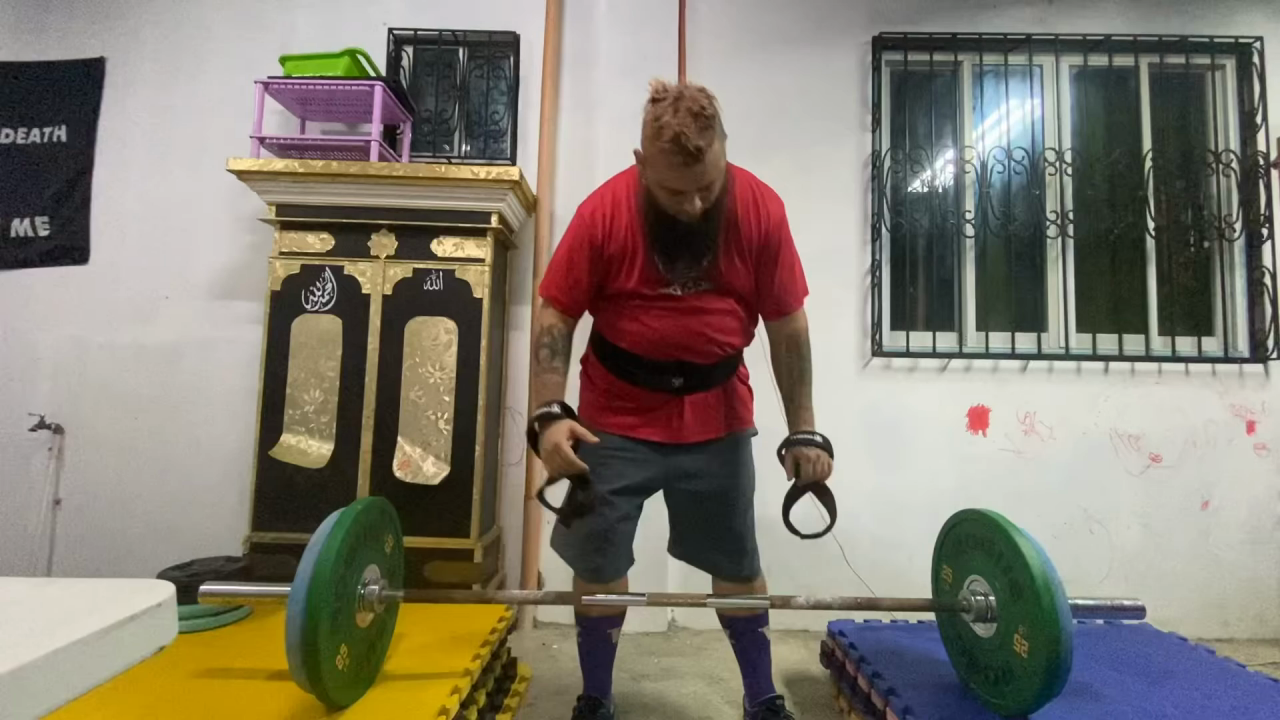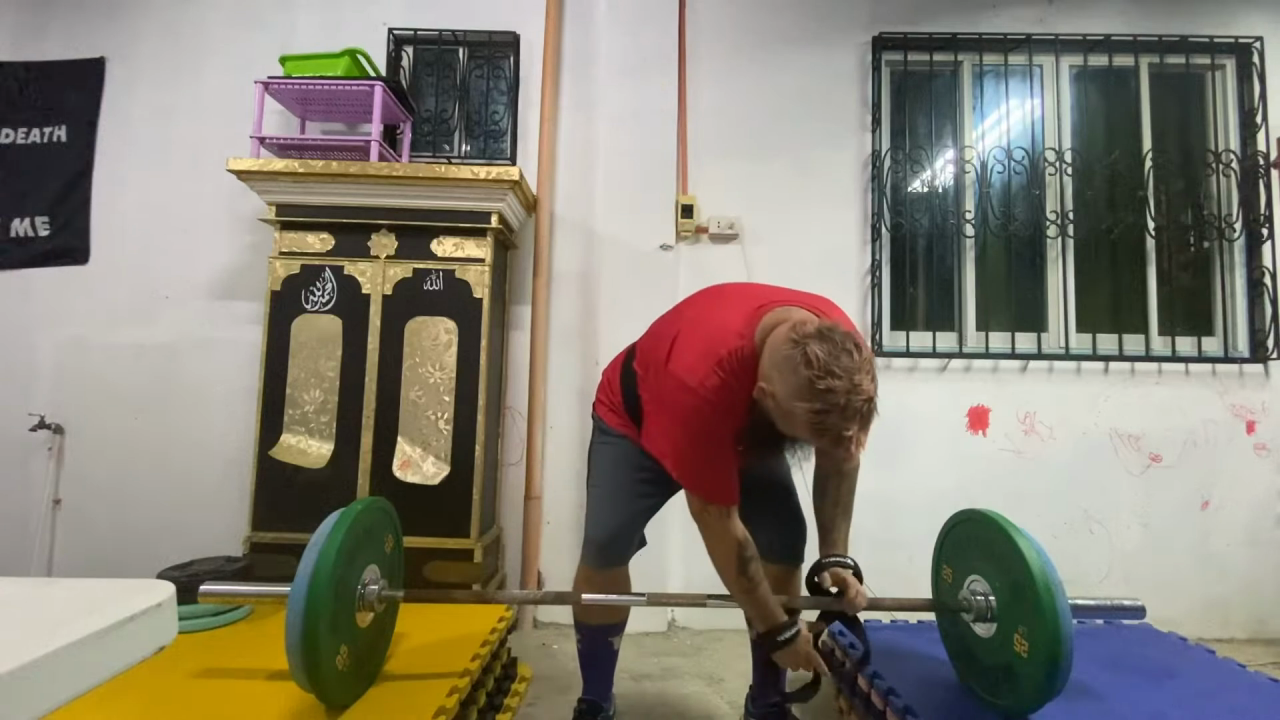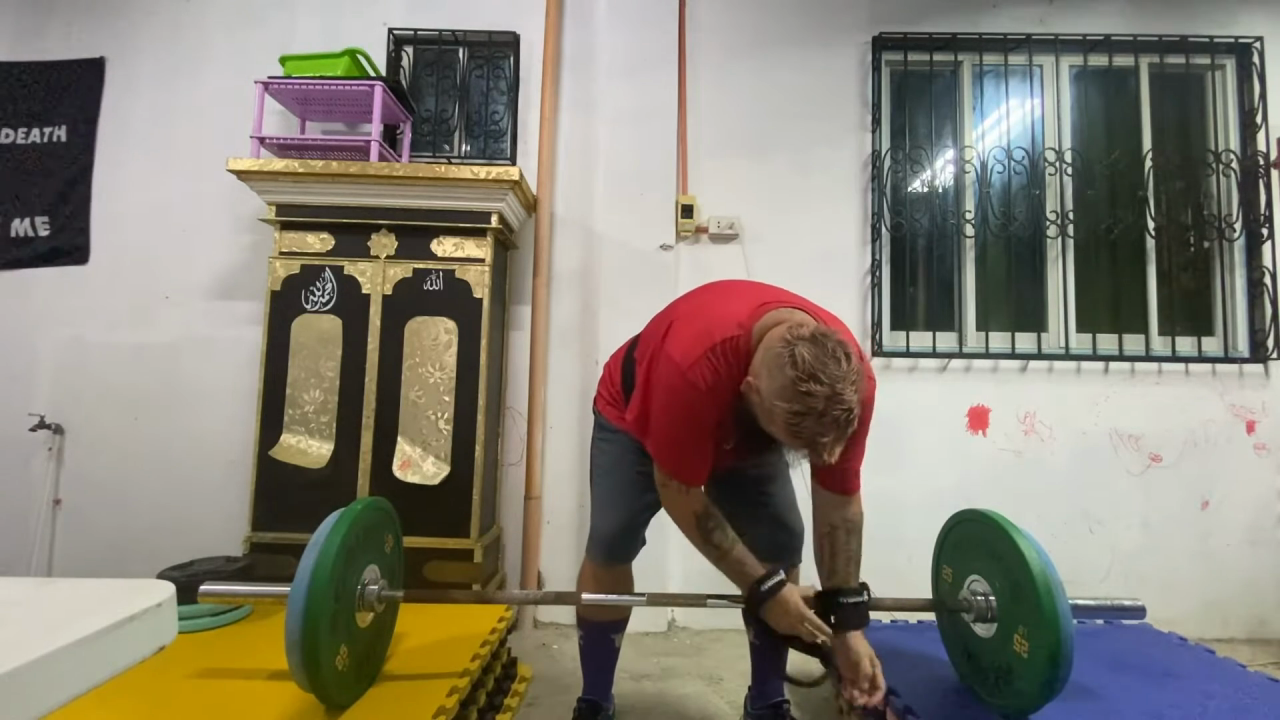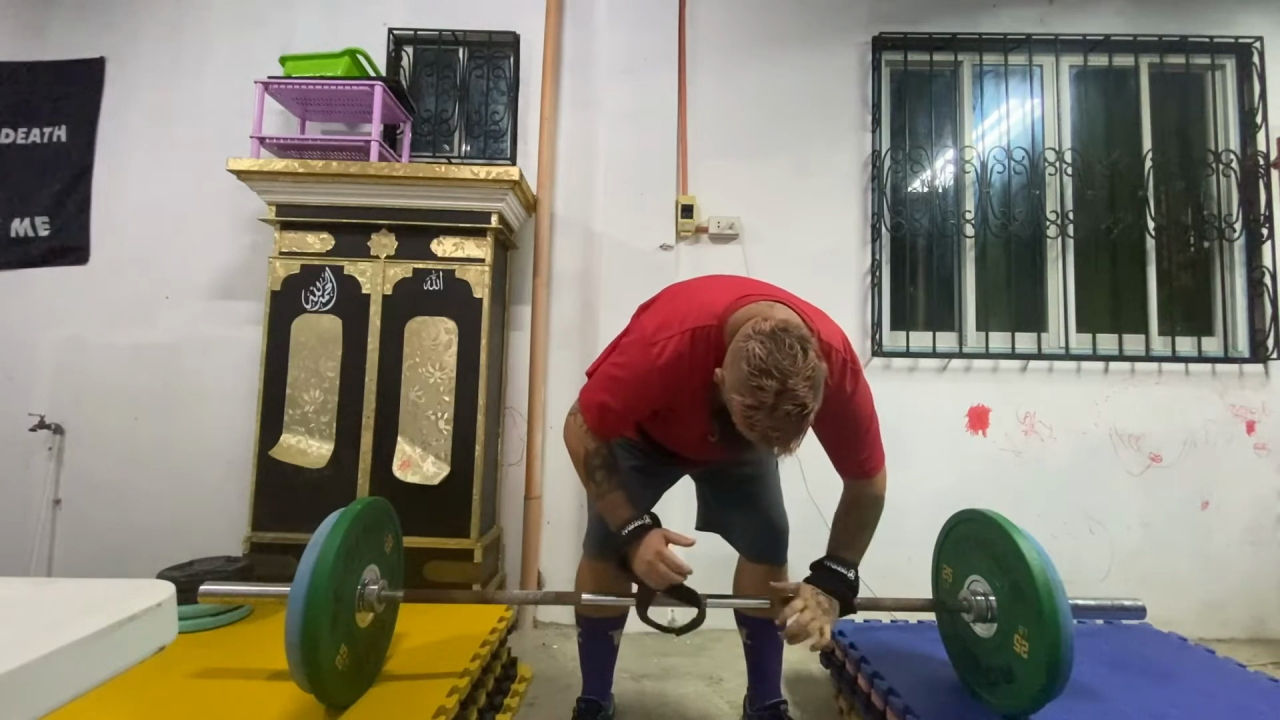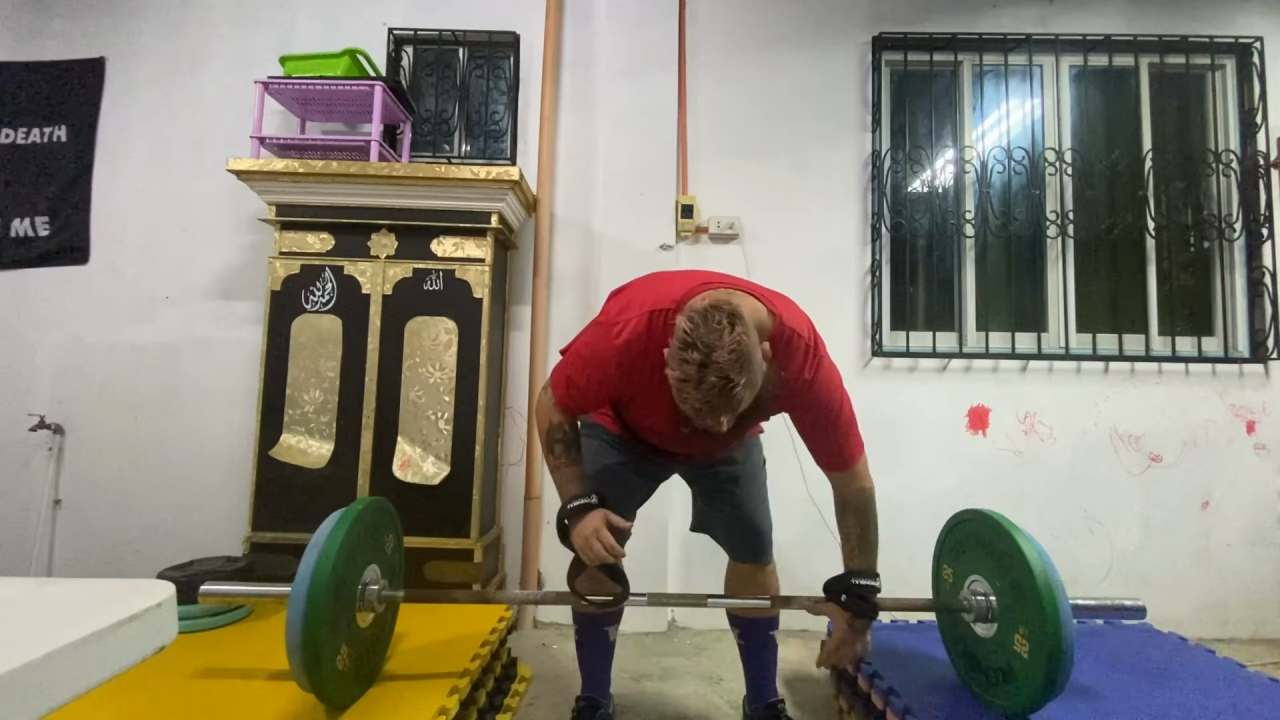
dt=1s
person 1, frame 1
left shoulder: (760, 208)
right shoulder: (603, 213)
left elbow: (788, 325)
right elbow: (553, 318)
left wrist: (803, 430)
right wrist: (548, 415)
left hip: (717, 421)
right hip: (614, 421)
left knee: (737, 563)
right knee: (598, 562)
person 1, frame 2
left shoulder: (845, 357)
right shoulder: (701, 378)
left elbow: (839, 454)
right elbow: (720, 525)
left wrist: (836, 556)
right wrist: (781, 632)
left hip: (745, 432)
right hip: (636, 420)
left knee: (785, 546)
right knee: (604, 548)
person 1, frame 3
left shoulder: (852, 379)
right shoulder: (692, 363)
left elbow: (839, 502)
right elbow: (681, 495)
left wrist: (847, 618)
right wrist: (763, 589)
left hip: (744, 437)
right hip: (638, 418)
left knee: (782, 545)
right knee: (610, 546)
person 1, frame 4
left shoulder: (837, 367)
right shoulder: (664, 344)
left elbow: (867, 482)
right elbow: (583, 429)
left wrist: (832, 579)
right wrist: (632, 530)
left hip: (736, 444)
right hip: (640, 430)
left knee: (768, 545)
right knee: (606, 547)
person 1, frame 5
left shoulder: (802, 357)
right shoulder: (630, 327)
left elbow: (852, 480)
right elbow: (553, 405)
left wrist: (857, 591)
right wrist: (576, 505)
right hip: (624, 430)
left knee: (754, 550)
right knee: (596, 546)
